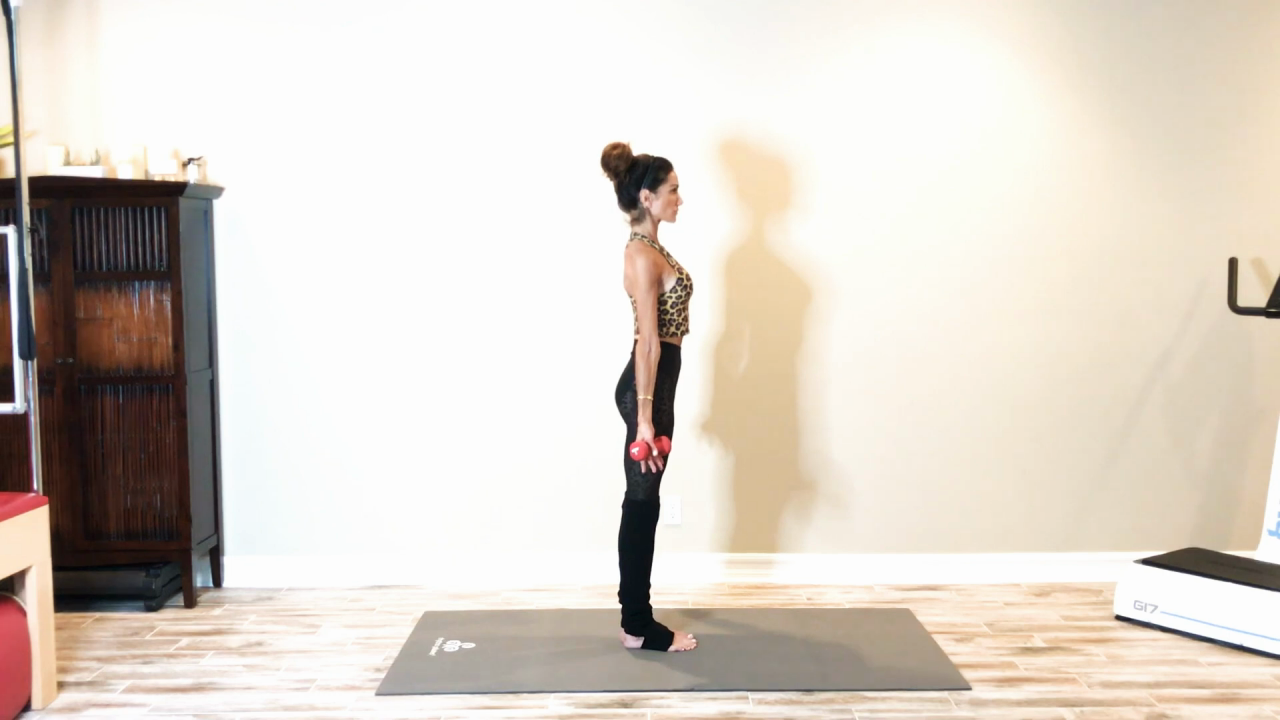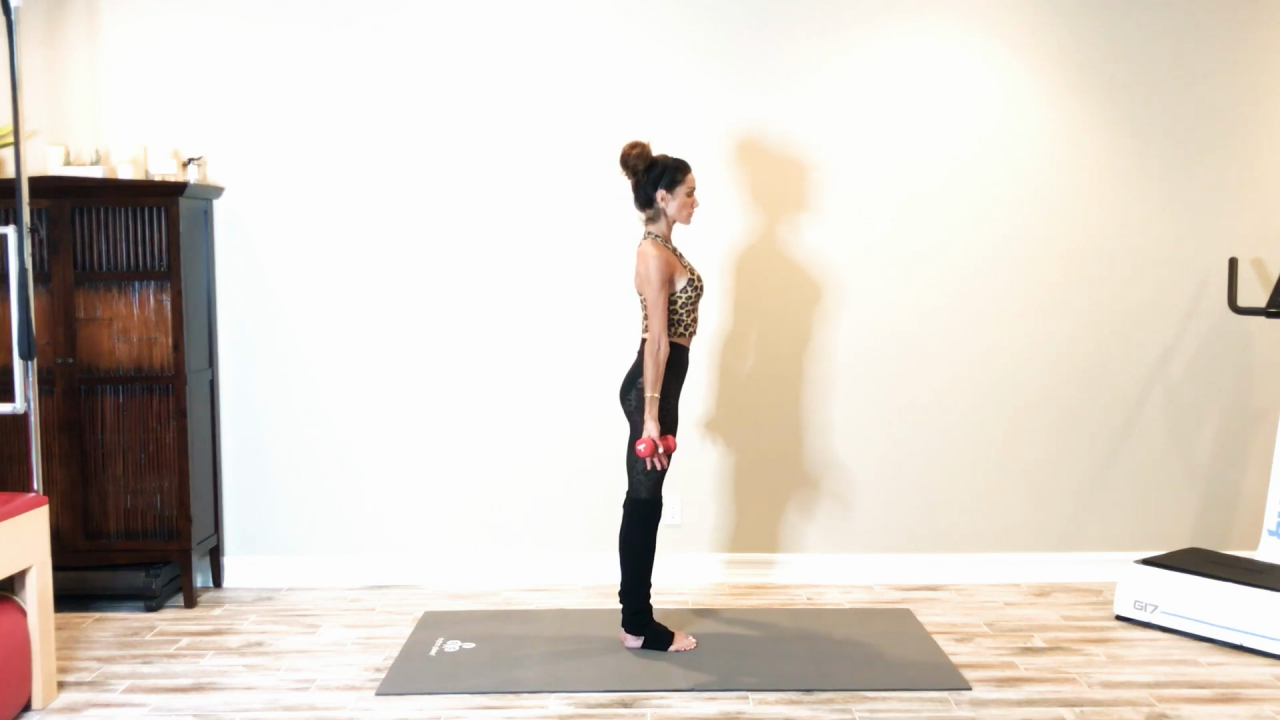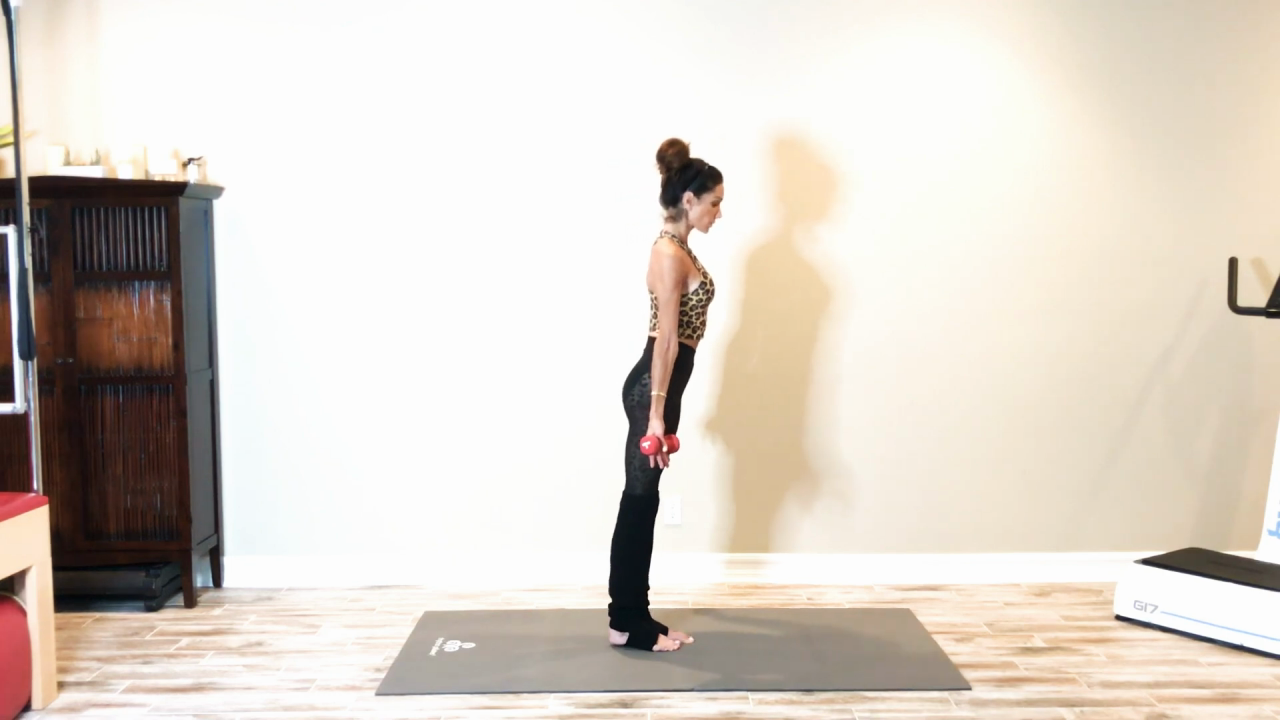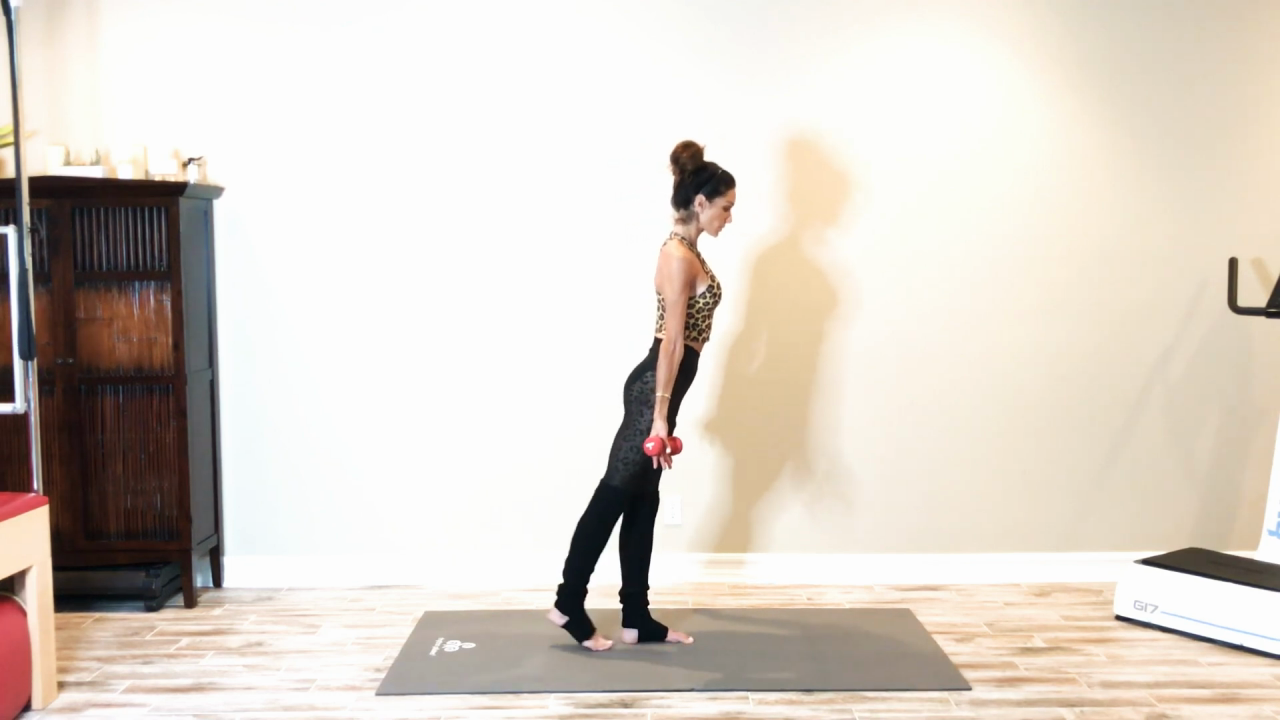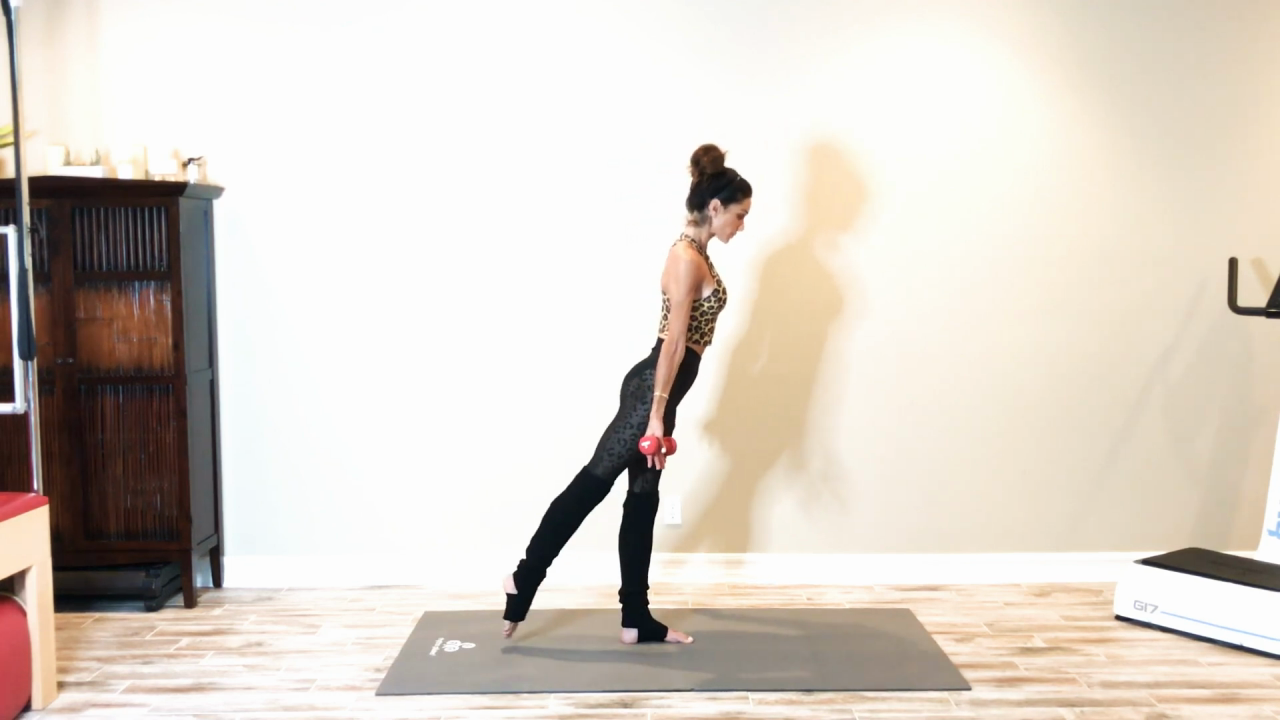
dt=0.7s
person 1, frame 1
left shoulder: (649, 248)
right shoulder: (641, 255)
right elbow: (647, 340)
right wrist: (645, 416)
left hip: (656, 383)
right hip: (646, 386)
left knee: (642, 504)
right knee: (641, 505)
left ankle: (637, 619)
right ankle: (638, 628)
person 1, frame 2
left shoulder: (662, 248)
right shoulder: (654, 254)
right elbow: (656, 339)
right wrist: (651, 415)
left hip: (660, 383)
right hip: (652, 385)
left knee: (645, 504)
right knee: (643, 504)
left ankle: (638, 618)
right ankle: (638, 627)
person 1, frame 3
left shoulder: (678, 248)
right shoulder: (669, 254)
right elbow: (664, 338)
right wrist: (656, 414)
left hip: (661, 384)
right hip: (652, 387)
left knee: (644, 502)
right knee: (637, 502)
left ankle: (637, 616)
right ankle: (623, 623)
person 1, frame 4
left shoulder: (686, 250)
right shoulder: (678, 256)
right elbow: (671, 339)
right wrist: (659, 416)
left hip: (662, 386)
right hip: (654, 388)
left knee: (642, 501)
right knee: (616, 494)
left ankle: (636, 619)
right ankle: (569, 604)
person 1, frame 5
left shoulder: (695, 254)
right shoulder: (687, 258)
right elbow: (672, 340)
right wrist: (657, 415)
left hip: (659, 389)
right hip: (652, 389)
left knee: (642, 499)
right knee: (594, 481)
left ankle: (636, 619)
right ankle: (524, 579)
